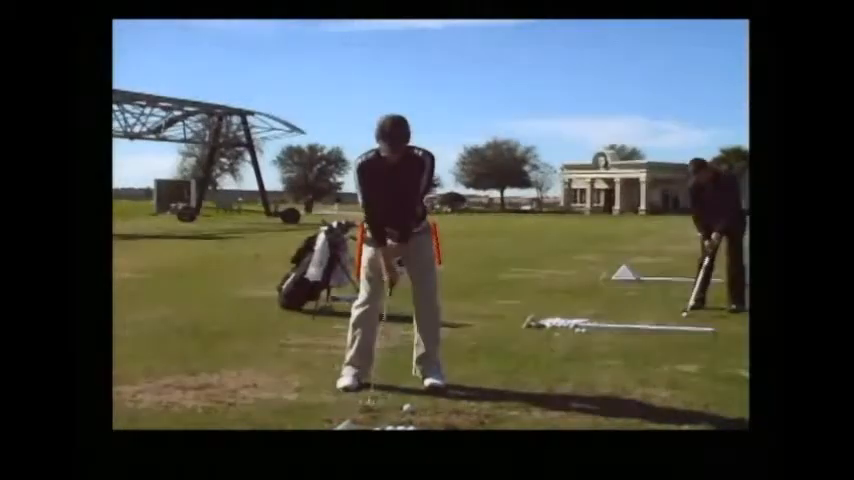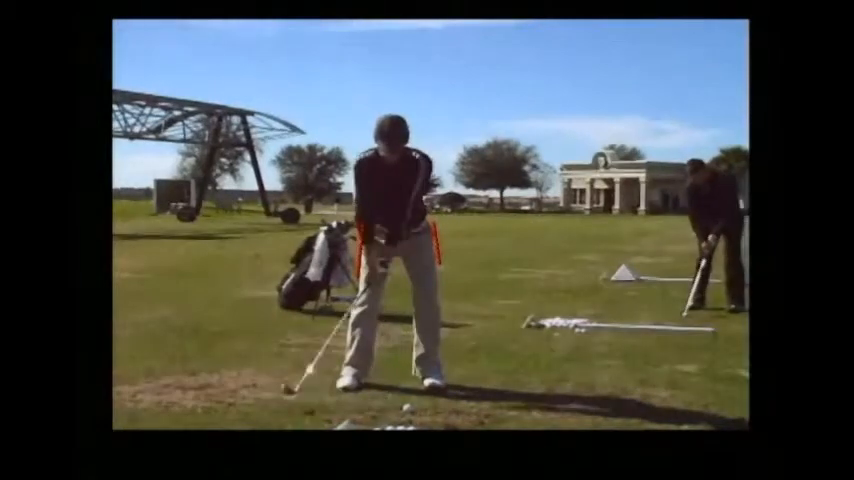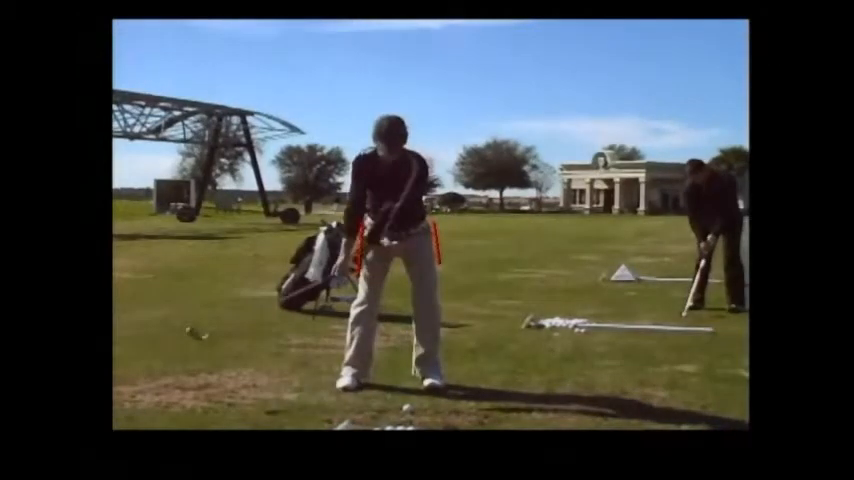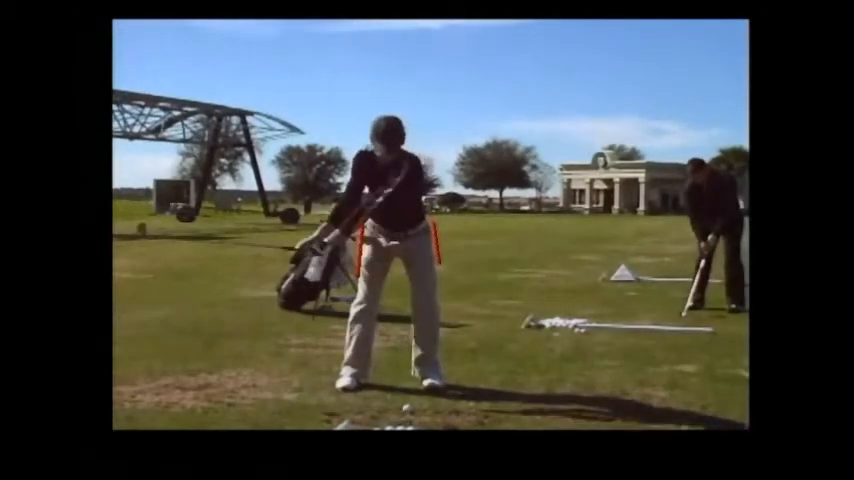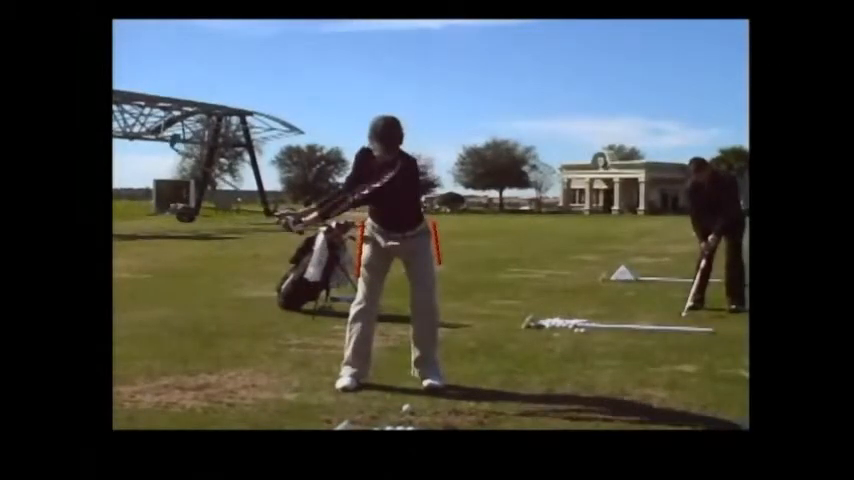
dt=0.3s
person 1, frame 1
left shoulder: (423, 160)
right shoulder: (365, 165)
left elbow: (413, 205)
right elbow: (371, 213)
left wrist: (401, 248)
right wrist: (386, 259)
left hip: (415, 234)
right hip: (378, 235)
left knee: (427, 299)
right knee: (367, 300)
left ankle: (430, 367)
right ankle: (355, 368)
person 1, frame 2
left shoulder: (420, 163)
right shoulder: (364, 163)
left elbow: (407, 208)
right elbow: (363, 211)
left wrist: (390, 252)
right wrist: (370, 255)
left hip: (414, 233)
right hip: (376, 233)
left knee: (427, 300)
right knee: (366, 299)
left ankle: (429, 367)
right ankle: (354, 368)
person 1, frame 3
left shoulder: (416, 165)
right shoulder: (363, 162)
left elbow: (397, 208)
right elbow: (356, 205)
left wrist: (364, 247)
right wrist: (346, 248)
left hip: (414, 234)
right hip: (377, 234)
left knee: (426, 300)
right knee: (365, 300)
left ankle: (429, 367)
right ankle: (354, 368)
person 1, frame 4
left shoulder: (411, 166)
right shoulder: (363, 159)
left elbow: (380, 202)
right elbow: (351, 198)
left wrist: (338, 233)
right wrist: (322, 231)
left hip: (413, 235)
right hip: (378, 233)
left knee: (426, 301)
right knee: (365, 301)
left ankle: (428, 368)
right ankle: (353, 369)
person 1, frame 5
left shoulder: (406, 167)
right shoulder: (366, 157)
left elbow: (367, 196)
right elbow: (350, 189)
left wrist: (321, 212)
right wrist: (317, 209)
left hip: (413, 236)
right hip: (378, 233)
left knee: (425, 302)
right knee: (365, 300)
left ankle: (428, 368)
right ankle: (353, 368)
person 2, frame 1
left shoulder: (729, 180)
right shoulder: (694, 187)
left elbow: (733, 209)
right elbow: (697, 214)
left wrist: (719, 232)
right wrist: (705, 237)
left hip: (733, 222)
right hip: (710, 223)
left knee: (734, 260)
right knee: (705, 260)
left ankle: (737, 301)
right ankle: (699, 299)
person 2, frame 2
left shoulder: (726, 180)
right shoulder: (692, 187)
left elbow: (730, 211)
right elbow: (694, 215)
left wrist: (716, 234)
right wrist: (702, 239)
left hip: (731, 221)
right hip: (707, 223)
left knee: (732, 259)
right knee: (703, 259)
left ankle: (736, 301)
right ankle: (698, 299)
person 2, frame 3
left shoulder: (726, 181)
right shoulder: (691, 187)
left elbow: (728, 211)
right elbow: (693, 215)
left wrist: (715, 234)
right wrist: (701, 239)
left hip: (730, 221)
right hip: (706, 223)
left knee: (731, 259)
right knee: (702, 259)
left ankle: (736, 301)
right ankle: (697, 299)
person 2, frame 4
left shoulder: (726, 181)
right shoulder: (691, 187)
left elbow: (730, 211)
right elbow: (693, 215)
left wrist: (716, 234)
right wrist: (701, 239)
left hip: (731, 221)
right hip: (707, 223)
left knee: (732, 259)
right knee: (703, 259)
left ankle: (736, 301)
right ankle: (697, 299)
person 2, frame 5
left shoulder: (727, 181)
right shoulder: (693, 186)
left elbow: (730, 212)
right elbow: (695, 214)
left wrist: (716, 234)
right wrist: (701, 239)
left hip: (732, 221)
right hip: (709, 223)
left knee: (733, 259)
right knee: (704, 258)
left ankle: (736, 301)
right ankle: (697, 298)
